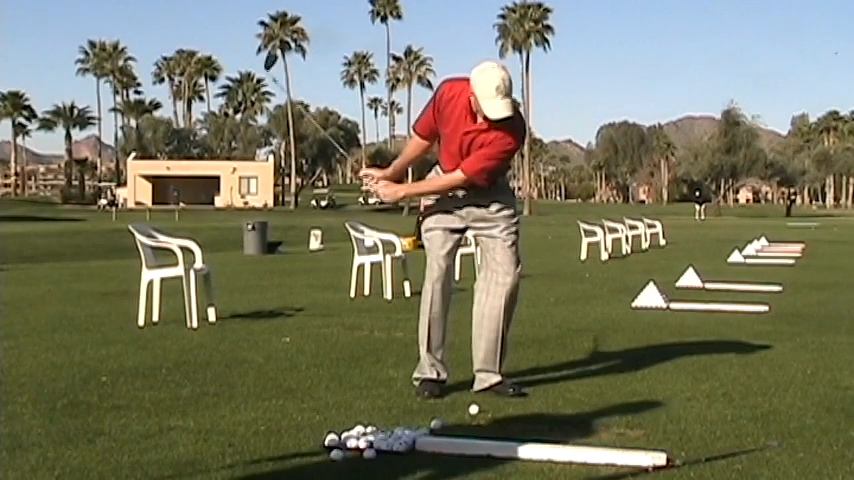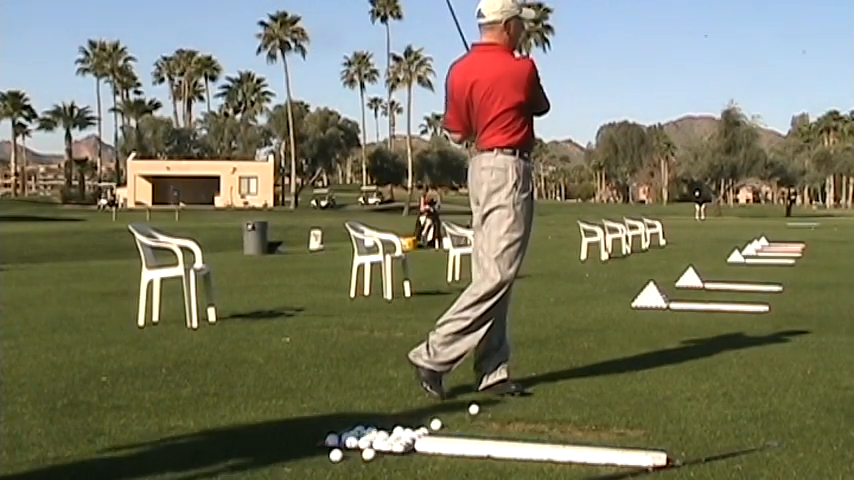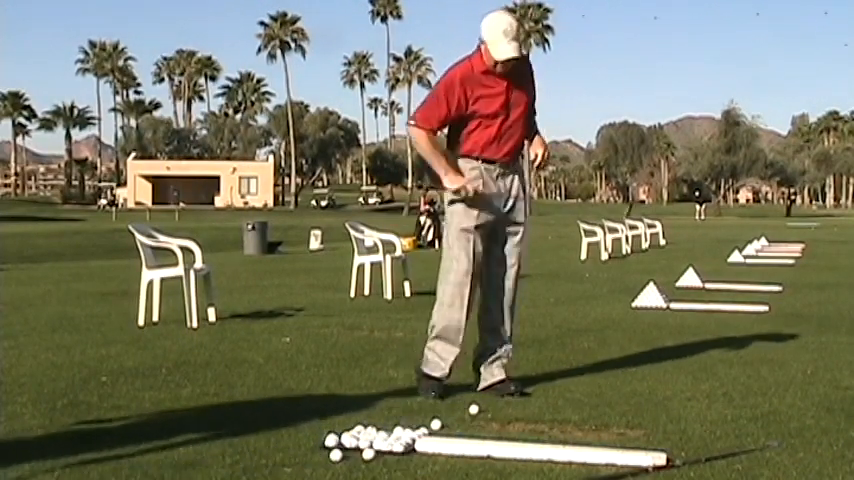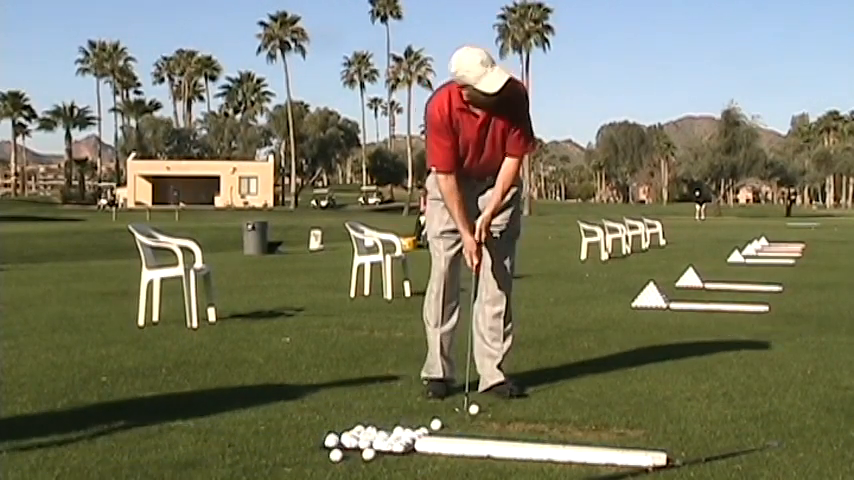
dt=1s
person 1, frame 1
left shoulder: (511, 131)
right shoulder: (448, 94)
left elbow: (463, 178)
right elbow: (423, 136)
left wrist: (397, 187)
right wrist: (391, 173)
left hip: (491, 197)
right hip: (444, 191)
left knee: (504, 276)
right knee: (437, 275)
left ankle: (487, 372)
right ankle: (431, 370)
person 1, frame 2
left shoulder: (458, 71)
right shoulder: (521, 68)
left elbow: (457, 134)
right elbow: (541, 107)
left hip: (482, 166)
right hip: (509, 169)
left knee: (490, 272)
right knee: (497, 274)
left ankle: (491, 371)
right ankle: (433, 354)
person 1, frame 3
left shoulder: (523, 69)
right shoulder: (461, 77)
right elbow: (419, 129)
left wrist: (535, 138)
right wrist: (447, 173)
left hip: (512, 177)
right hip: (470, 178)
left knee: (504, 276)
right knee: (460, 272)
left ankle: (493, 369)
right ankle: (436, 365)
person 1, frame 4
left shoulder: (514, 94)
right shoulder: (440, 107)
left elbow: (514, 158)
right elbow: (445, 175)
left wrist: (489, 214)
right wrist: (465, 233)
left hip: (499, 186)
right hip: (451, 187)
left knee: (498, 277)
right knee: (443, 273)
left ankle: (492, 371)
right ankle: (437, 370)
